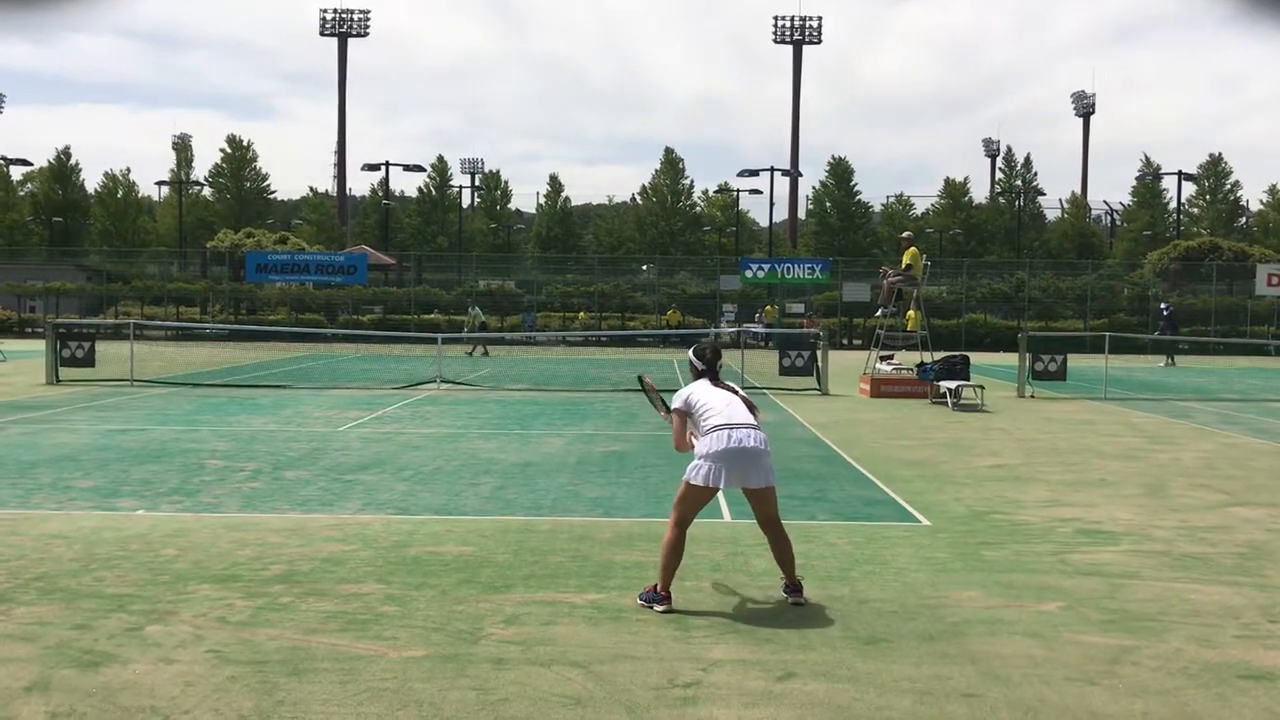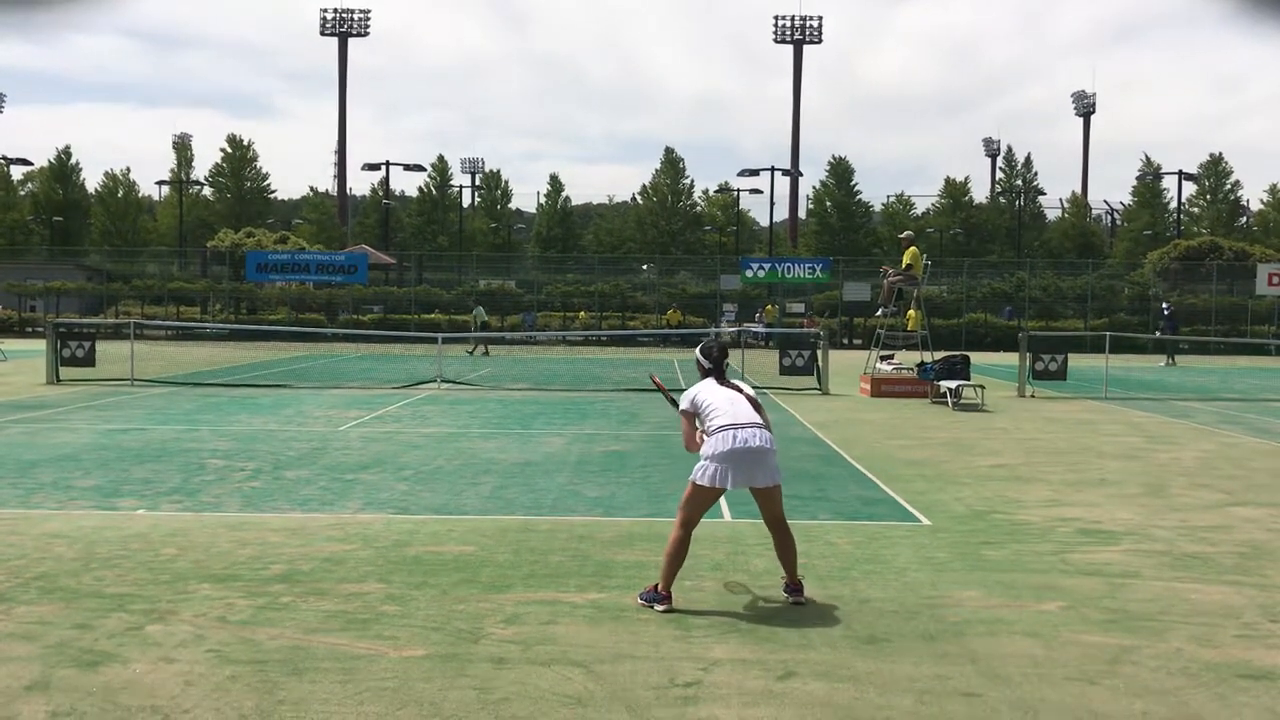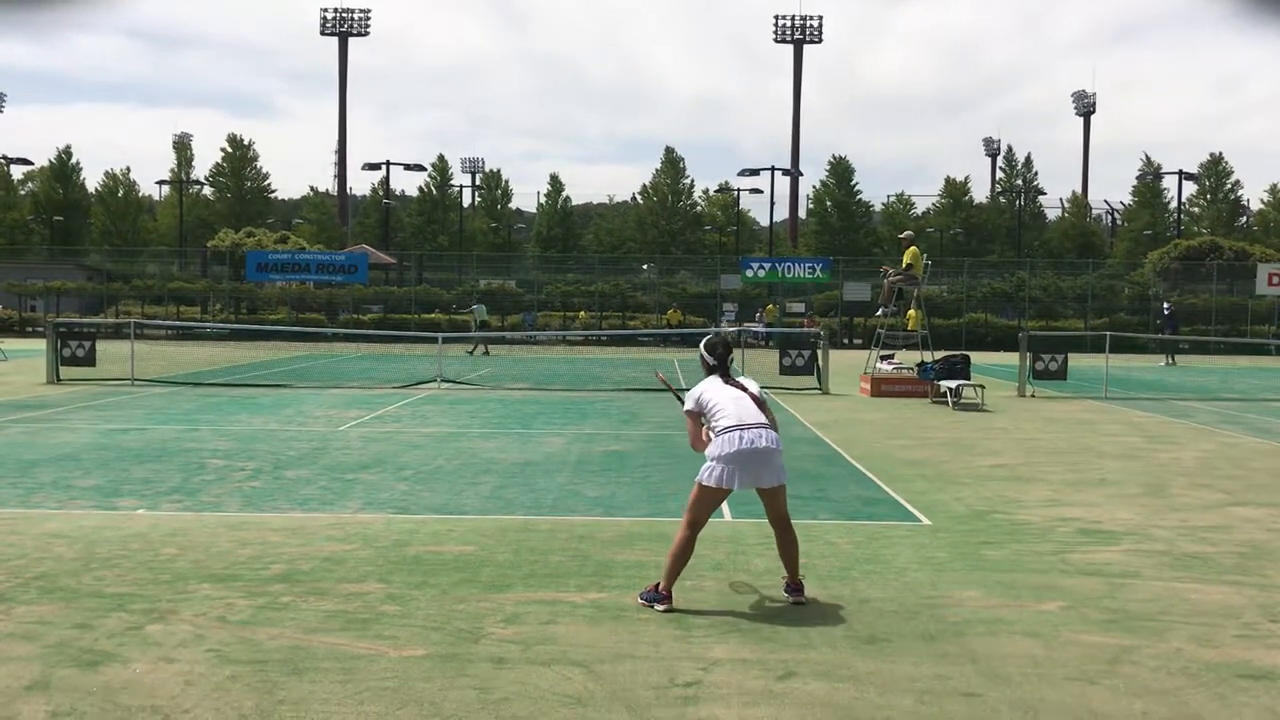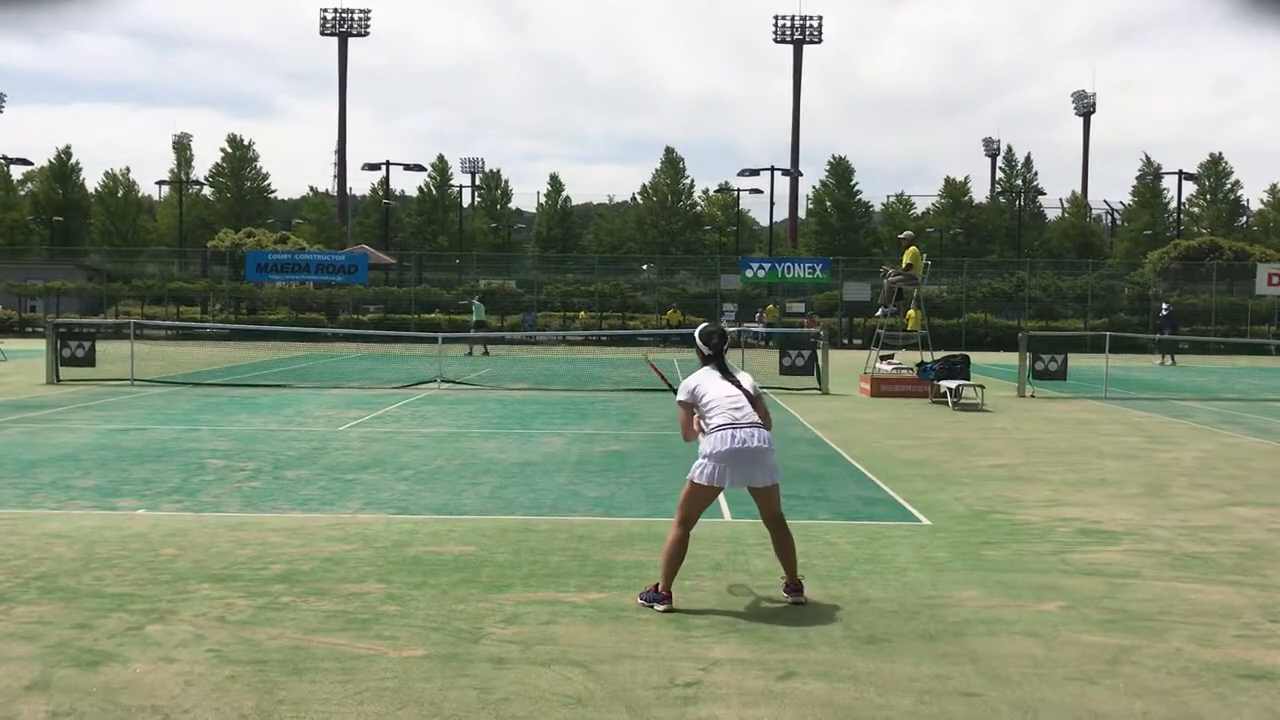
dt=0.2s
person 1, frame 1
left shoulder: (685, 393)
right shoulder: (734, 389)
left elbow: (680, 445)
left wrist: (693, 439)
left hip: (717, 448)
right hip: (756, 446)
left knee: (678, 522)
right knee: (771, 523)
left ankle: (661, 593)
right ankle: (793, 586)
person 1, frame 2
left shoulder: (692, 393)
right shoulder: (742, 387)
left elbow: (690, 445)
left hip: (723, 448)
right hip: (762, 445)
left knee: (684, 523)
right knee: (777, 521)
left ankle: (662, 592)
right ankle: (794, 585)
person 1, frame 3
left shoulder: (697, 392)
right shoulder: (749, 384)
left elbow: (697, 444)
right elbow: (773, 426)
left hip: (728, 449)
right hip: (768, 445)
left knee: (691, 524)
right knee: (781, 520)
left ankle: (663, 592)
right ankle: (795, 585)
person 1, frame 4
left shoulder: (691, 383)
right shoulder: (744, 377)
left elbow: (688, 435)
right elbow: (767, 422)
left hip: (720, 448)
right hip: (759, 444)
left knee: (683, 521)
right knee: (775, 520)
left ankle: (662, 593)
right ankle: (794, 586)
